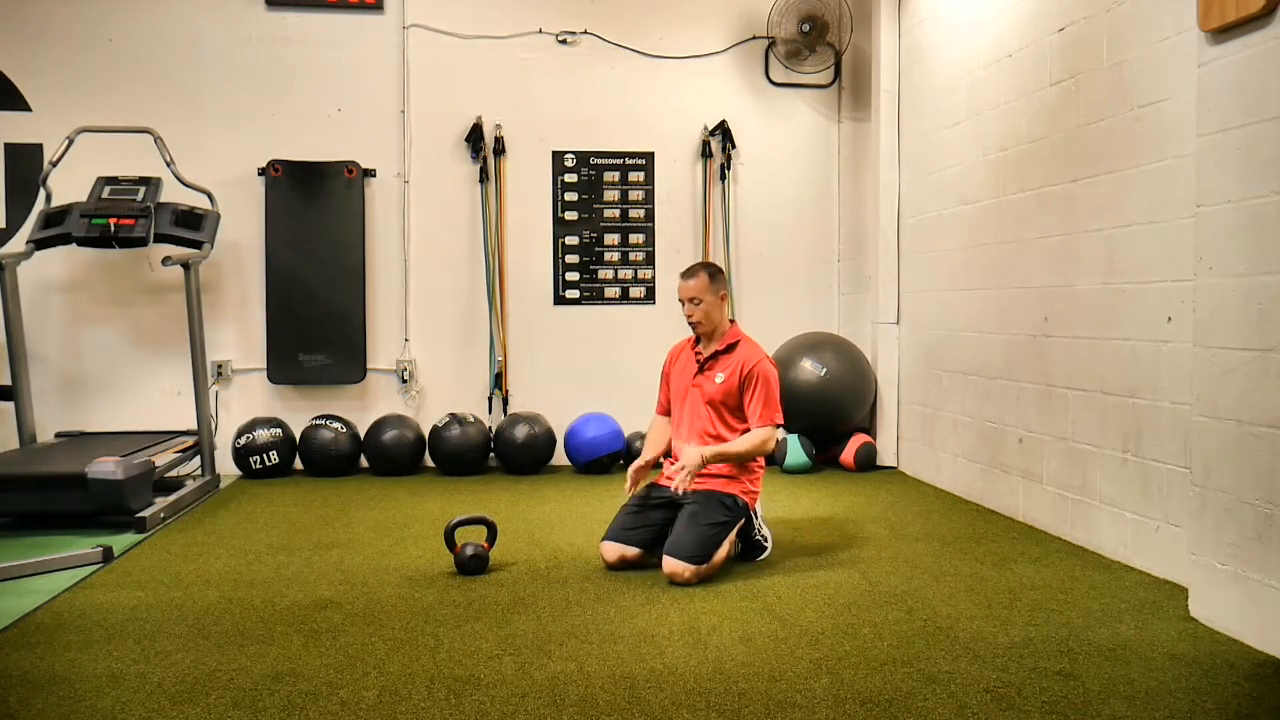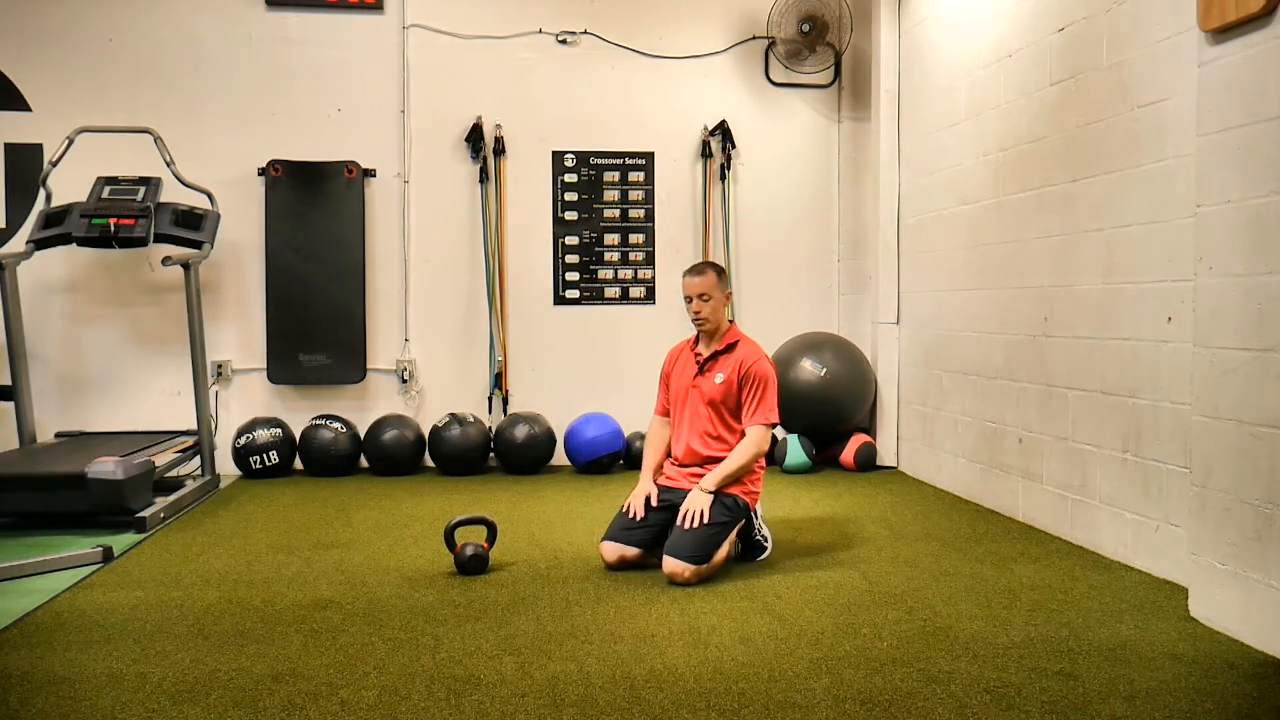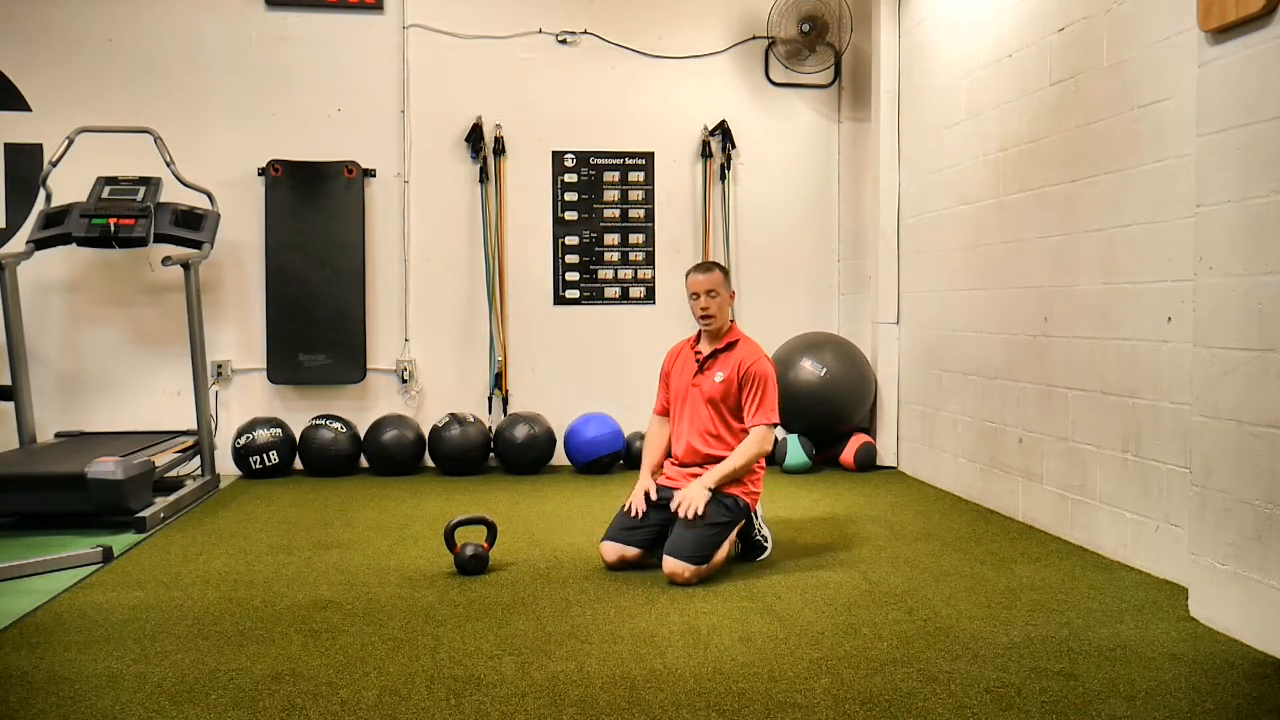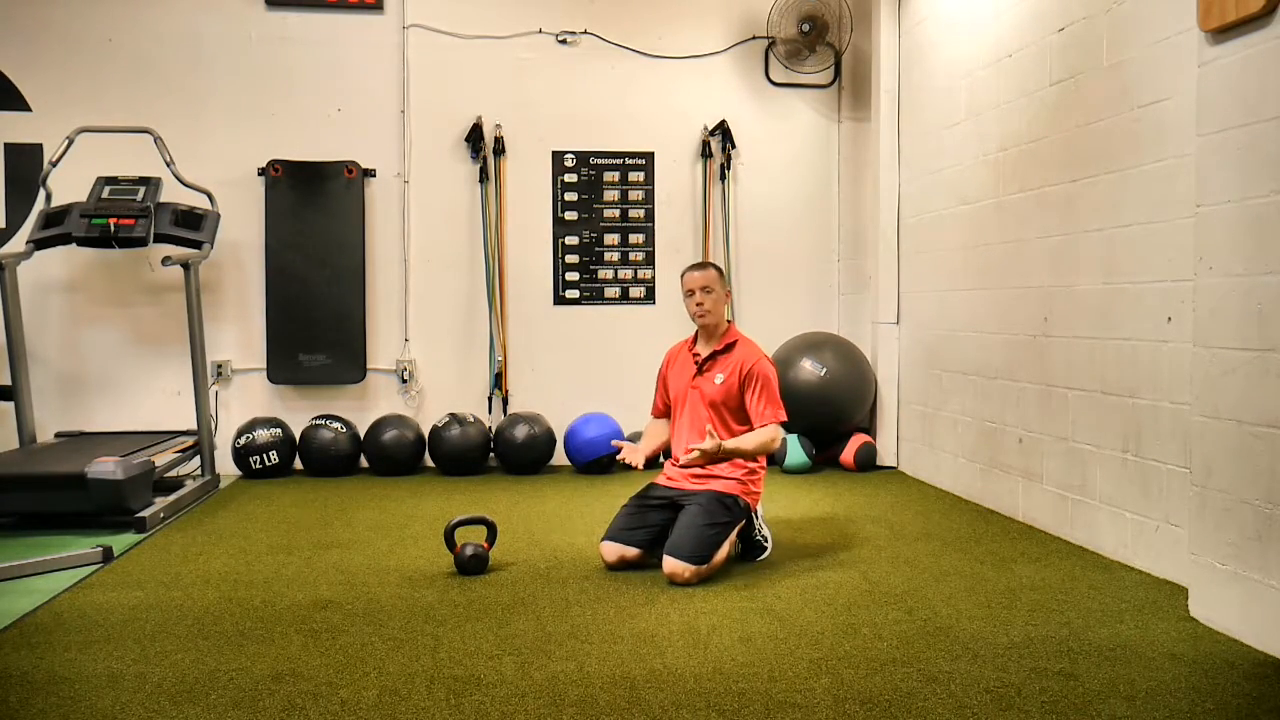
dt=0.4s
person 1, frame 1
left shoulder: (753, 361)
right shoulder: (677, 355)
left elbow: (765, 439)
left wrist: (705, 455)
right wrist: (648, 457)
left hip: (726, 484)
right hip: (674, 480)
left knee: (680, 569)
right knee: (614, 553)
left ankle: (739, 530)
right ankle: (715, 534)
person 1, frame 2
left shoulder: (751, 361)
right shoulder: (676, 356)
left elbow: (758, 441)
right elbow: (662, 422)
left wrist: (706, 487)
right wrist: (646, 478)
left hip: (726, 486)
right hip: (674, 480)
left knee: (680, 569)
right knee: (614, 553)
left ankle: (740, 531)
right ankle: (711, 535)
person 1, frame 3
left shoulder: (752, 360)
right shoulder: (676, 355)
left elbow: (761, 441)
right elbow: (661, 421)
left wrist: (705, 483)
right wrist: (645, 475)
left hip: (726, 485)
right hip: (674, 480)
left knee: (679, 569)
right knee: (613, 553)
left ankle: (740, 531)
person 1, frame 4
left shoulder: (751, 360)
right shoulder: (674, 356)
left elbow: (771, 437)
left wrist: (721, 449)
right wrist: (642, 449)
left hip: (727, 484)
right hip: (674, 480)
left knee: (679, 569)
right knee: (613, 553)
left ankle: (739, 530)
right ankle: (717, 533)
